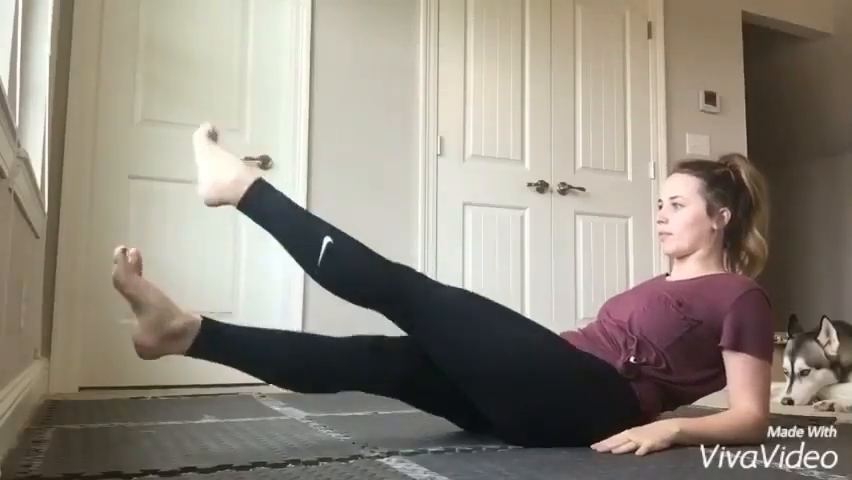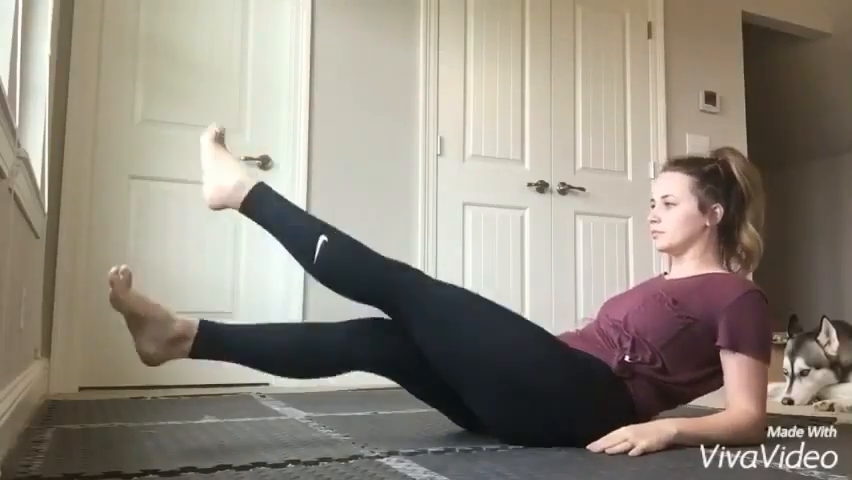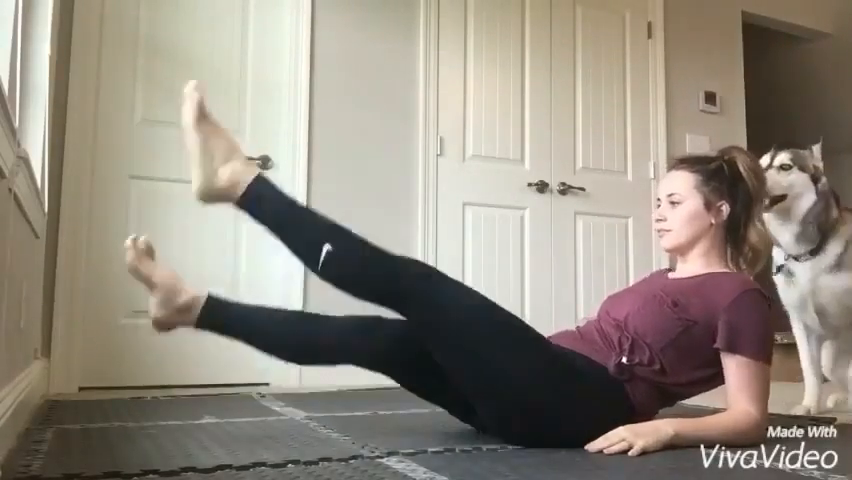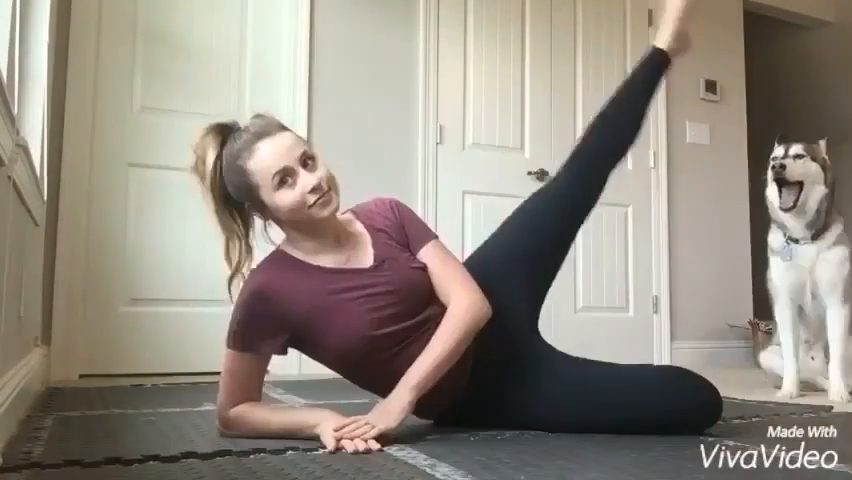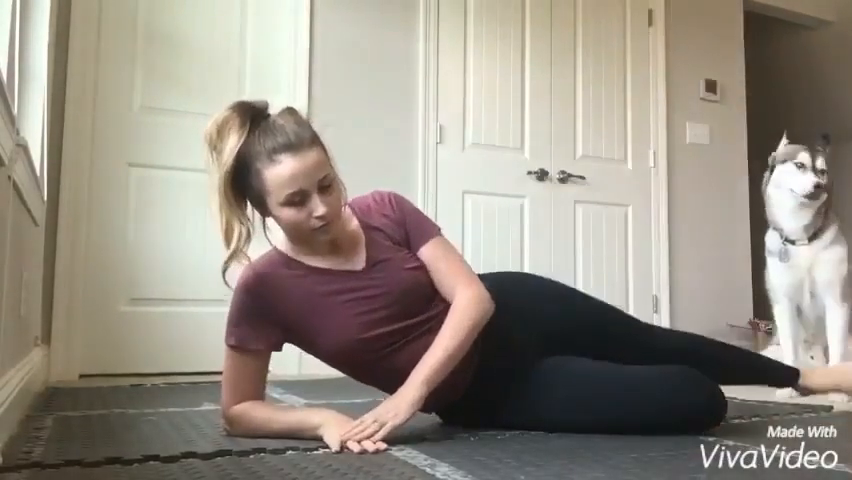
dt=1s
person 1, frame 1
left shoulder: (738, 299)
right shoulder: (665, 287)
left elbow: (750, 417)
left wrist: (670, 426)
left hip: (586, 405)
right hip: (545, 397)
left knee: (407, 292)
right knee: (375, 359)
left ankle: (245, 187)
right ankle: (187, 330)
person 1, frame 2
left shoulder: (736, 299)
right shoulder: (665, 287)
left elbow: (748, 418)
left wrist: (667, 427)
left hip: (584, 404)
right hip: (543, 397)
left knee: (410, 293)
right knee: (377, 337)
left ankle: (246, 190)
right ankle: (183, 335)
person 1, frame 3
left shoulder: (737, 297)
right shoulder: (665, 283)
left elbow: (748, 419)
left wrist: (663, 425)
left hip: (579, 406)
right hip: (546, 392)
left knee: (416, 287)
right knee: (376, 337)
left ankle: (240, 179)
right ankle: (192, 305)
person 1, frame 4
left shoulder: (387, 218)
right shoulder: (269, 290)
left elbow: (470, 305)
right elbow: (234, 413)
left wrist: (400, 398)
right wrist: (319, 419)
left hip: (496, 317)
right hip: (478, 394)
left knee: (587, 193)
left ankle: (663, 51)
person 1, frame 5
left shoulder: (387, 211)
right shoulder: (264, 289)
left elbow: (472, 297)
right elbow: (237, 411)
left wrist: (408, 394)
right wrist: (322, 419)
left hip: (510, 315)
right hip: (483, 394)
left knee: (655, 343)
